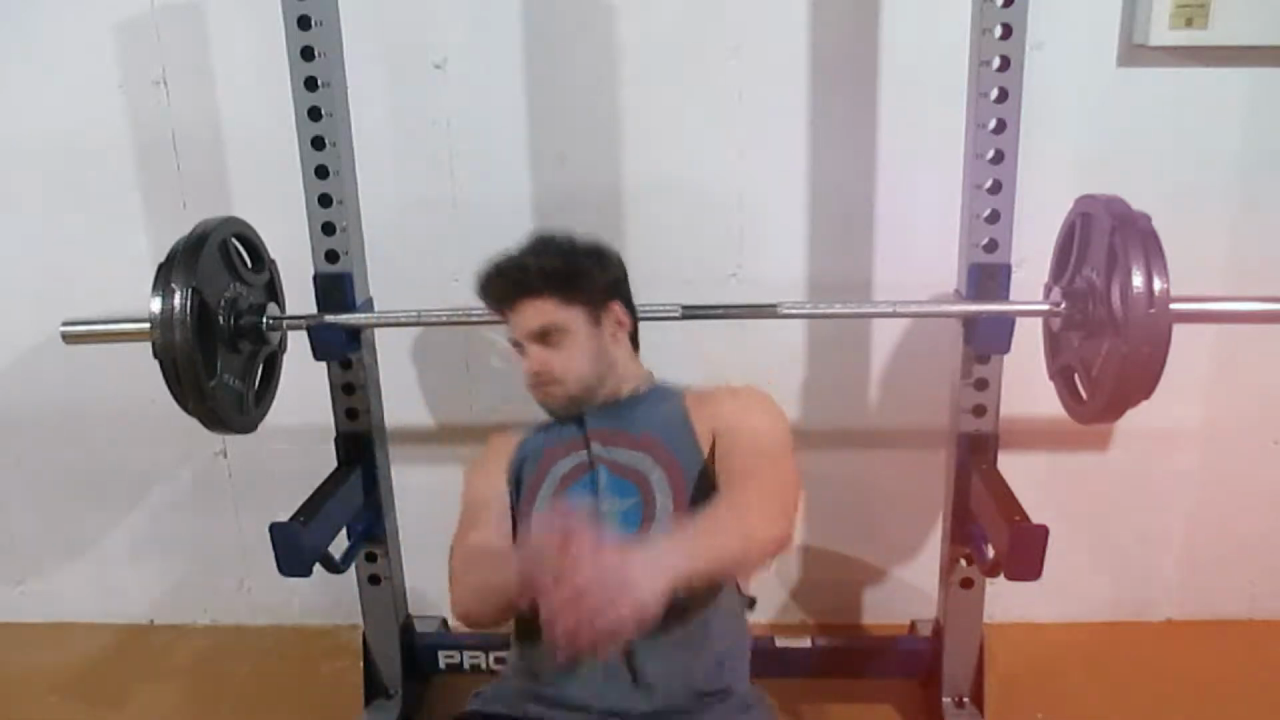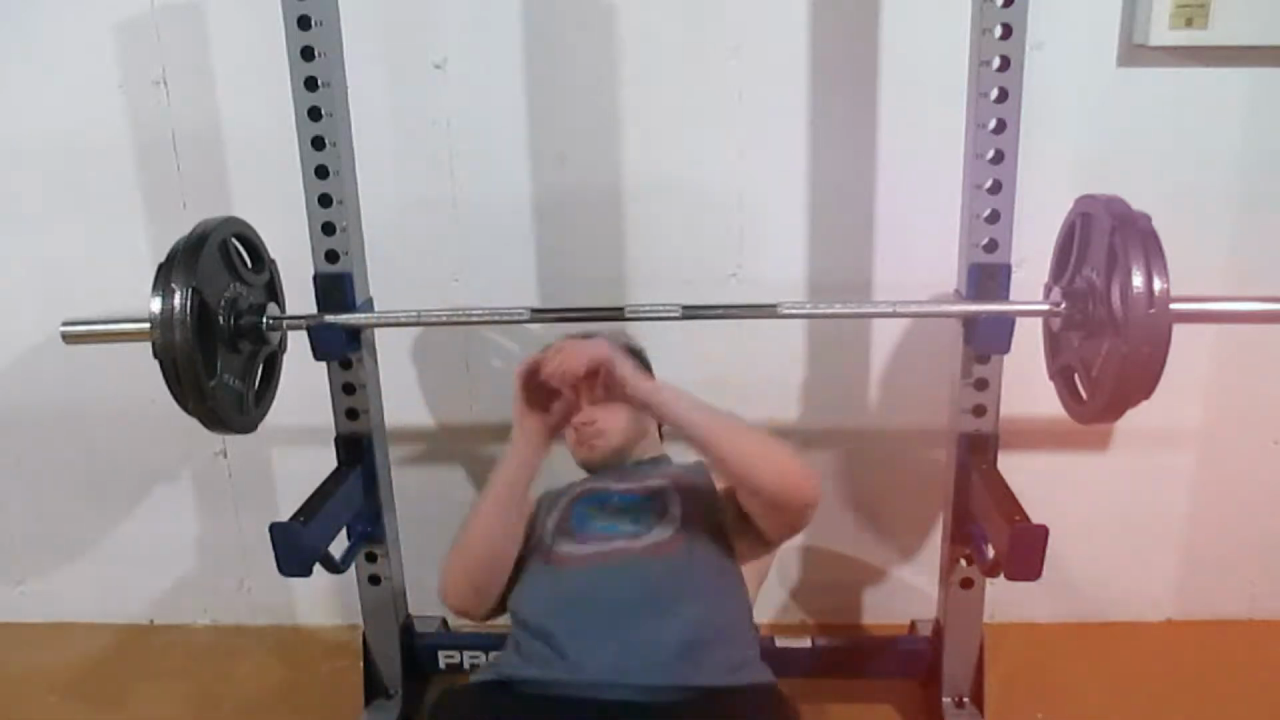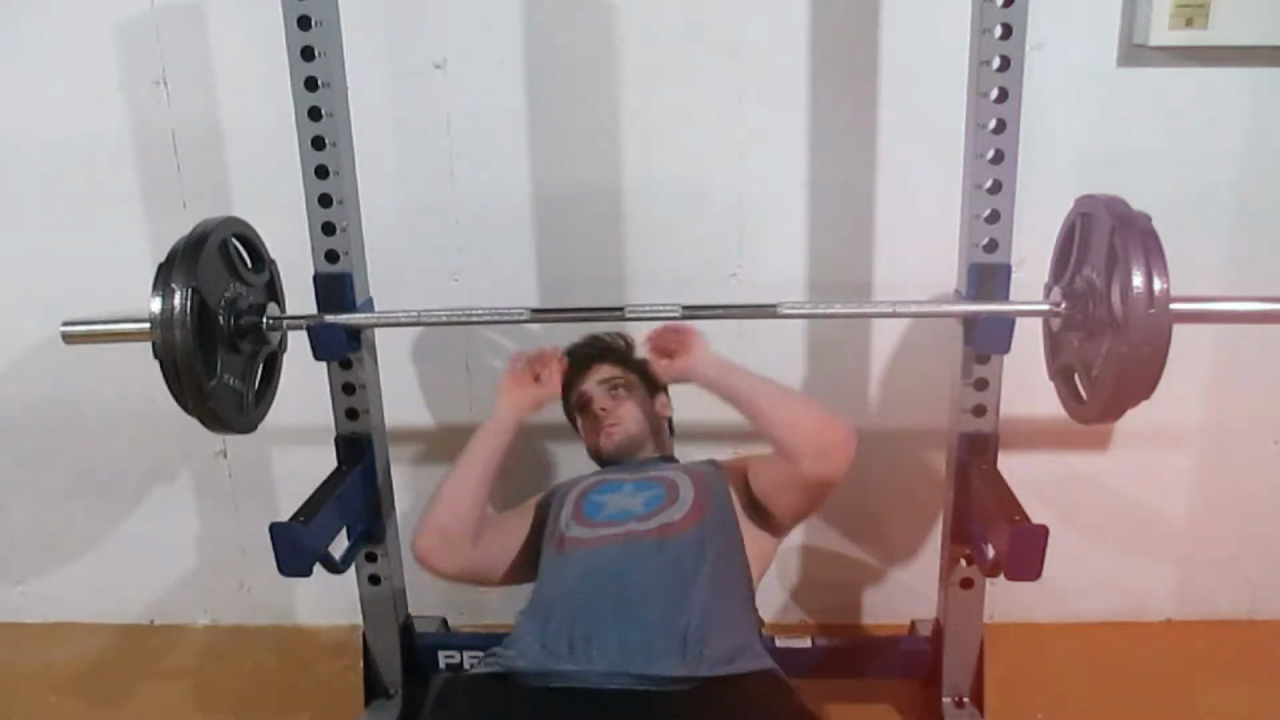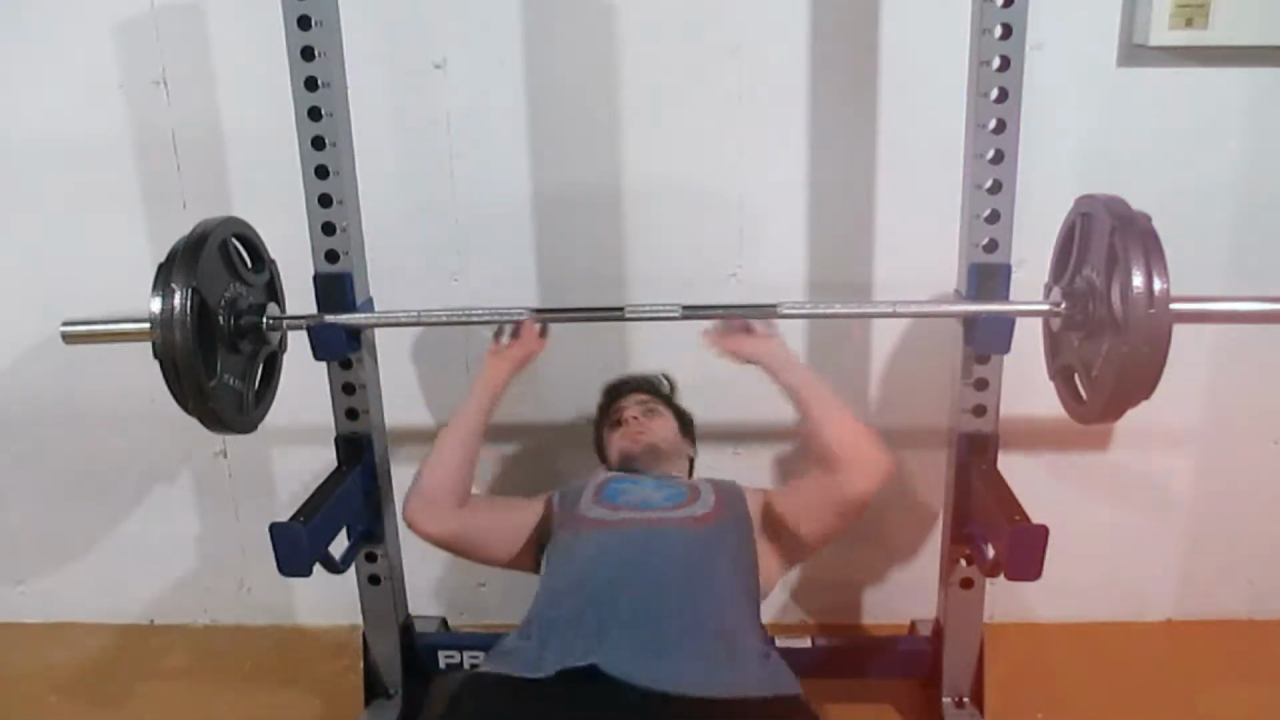
dt=0.2s
person 1, frame 1
left shoulder: (726, 416)
right shoulder: (508, 454)
left elbow: (764, 516)
right elbow: (471, 598)
left wrist: (653, 560)
right wrist: (533, 562)
person 1, frame 2
left shoulder: (721, 485)
right shoulder: (546, 505)
left elbow: (797, 489)
right elbow: (463, 596)
left wrist: (653, 393)
right wrist: (526, 442)
person 1, frame 3
left shoulder: (732, 485)
right shoulder: (553, 504)
left elbow: (829, 447)
right elbow: (441, 550)
left wrist: (704, 366)
right wrist: (509, 412)
person 1, frame 4
left shoulder: (749, 510)
right shoulder: (562, 509)
left elbow: (861, 469)
right elbow: (432, 512)
left wrist: (772, 356)
right wrist: (493, 378)
